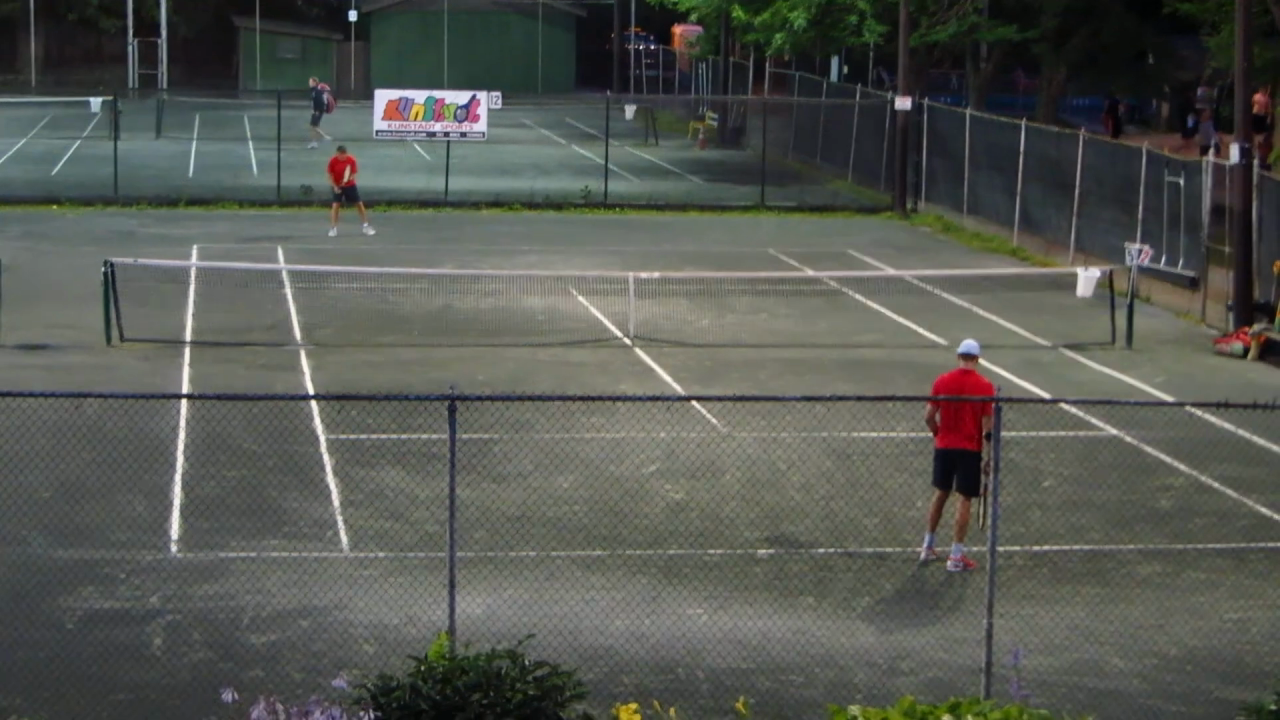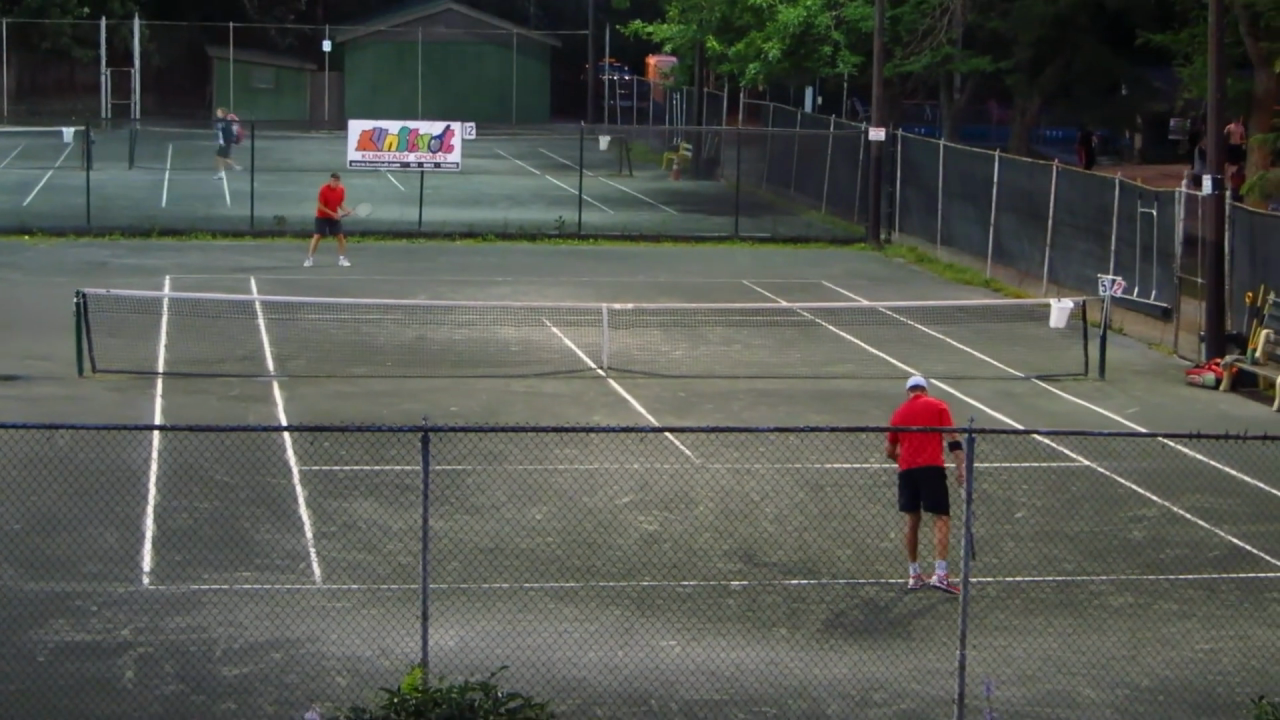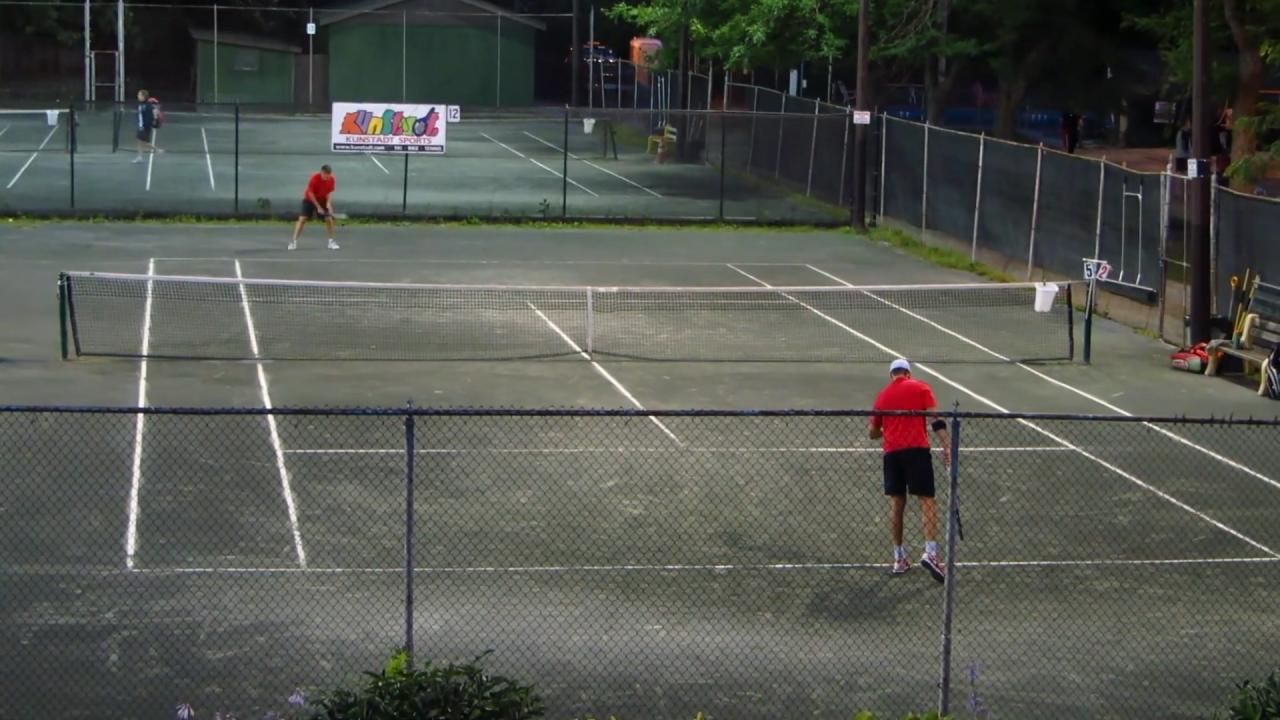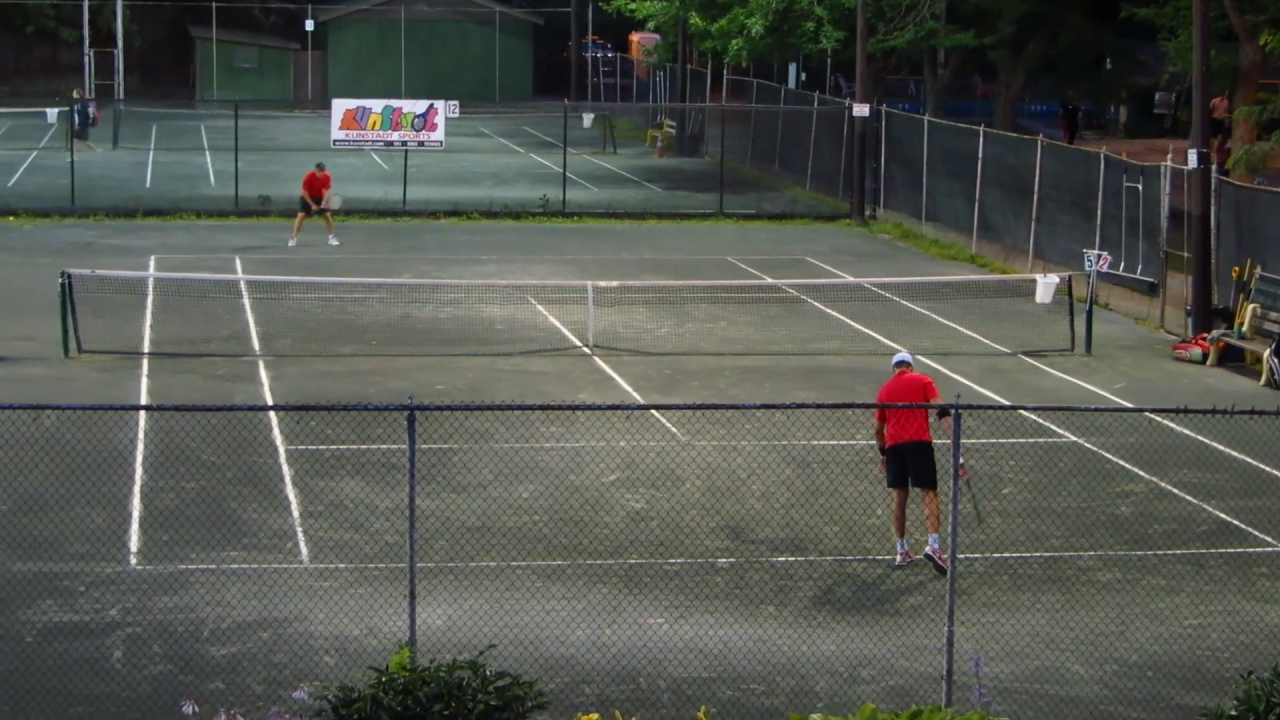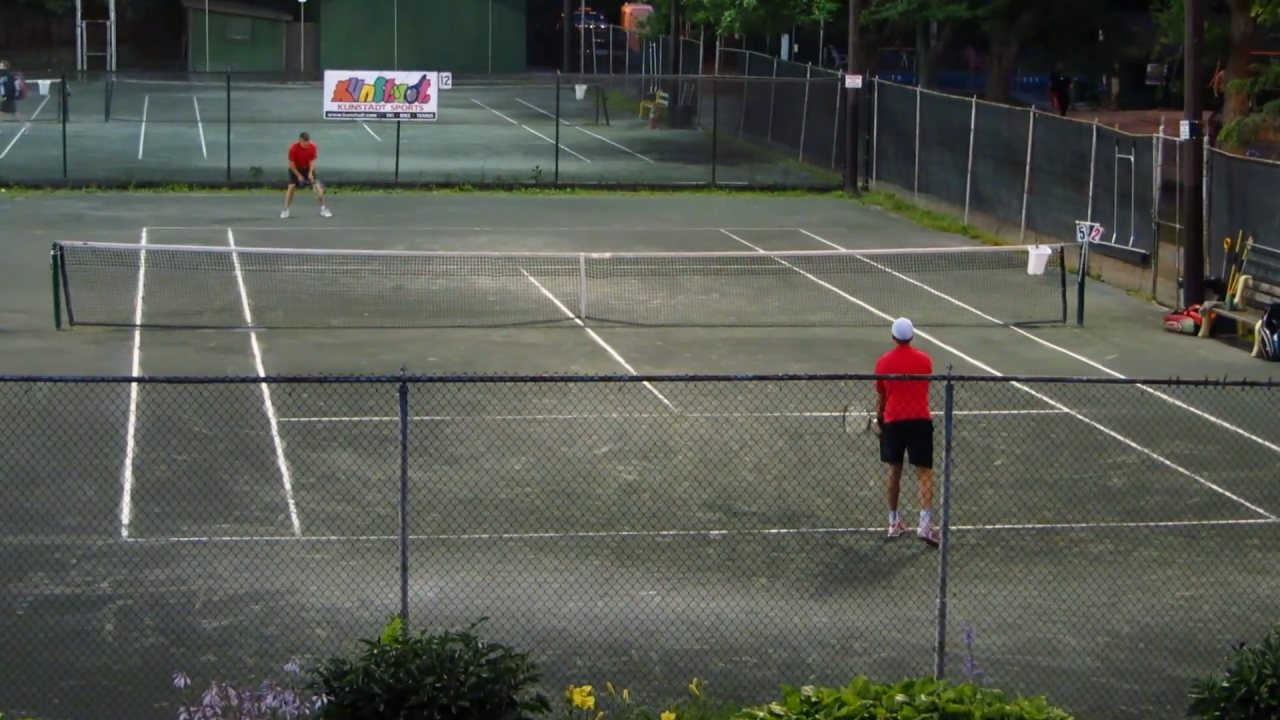
dt=1s
person 1, frame 1
left shoulder: (942, 381)
right shoulder: (984, 386)
left elbow: (929, 417)
right elbow: (988, 426)
right wrist: (990, 457)
left hip: (944, 447)
right hip: (969, 450)
left knee: (940, 495)
right knee: (964, 501)
left ankle: (928, 547)
right ankle: (956, 557)
person 1, frame 2
left shoulder: (899, 413)
right shoulder: (938, 406)
left elbow: (889, 451)
right elbow: (952, 439)
right wrist: (961, 468)
left hip: (907, 470)
right hip: (932, 468)
left knee: (912, 521)
right knee: (941, 519)
left ankle: (914, 575)
right ankle: (940, 573)
person 1, frame 3
left shoulder: (883, 395)
right shoulder: (921, 387)
left elbow: (873, 433)
right elbow: (935, 419)
right wrist: (946, 446)
left hip: (891, 453)
right hip: (916, 449)
left knee: (897, 504)
right knee: (927, 501)
left ankle: (899, 558)
right ankle: (930, 552)
person 1, frame 4
left shoulder: (885, 389)
right shoulder: (923, 380)
left elbow: (878, 429)
right elbow: (940, 409)
left wrist: (883, 453)
left hip: (894, 446)
right hip: (919, 442)
left knee: (899, 497)
right knee: (929, 494)
left ankle: (902, 551)
right ankle: (933, 544)
person 1, frame 5
left shoulder: (883, 362)
right shoulder: (925, 360)
left wrist: (879, 422)
left hip: (892, 421)
right hip: (919, 420)
left knee: (894, 471)
right knee: (924, 472)
left ankle: (894, 522)
right ankle: (925, 523)
